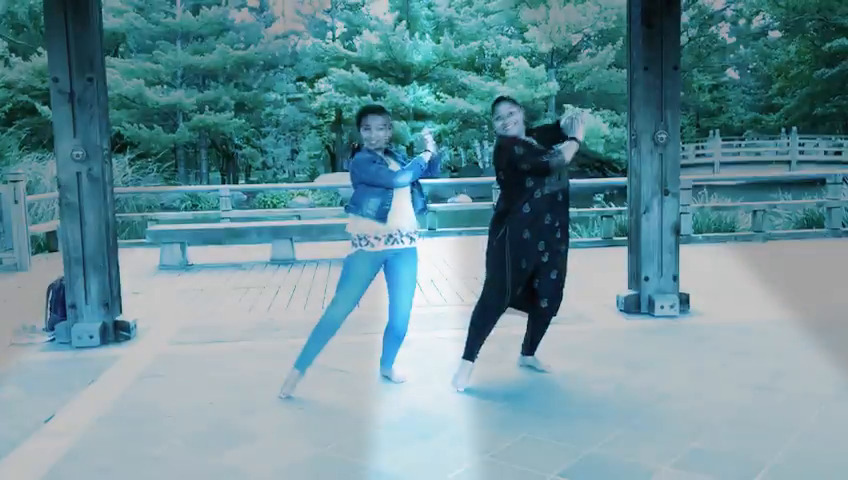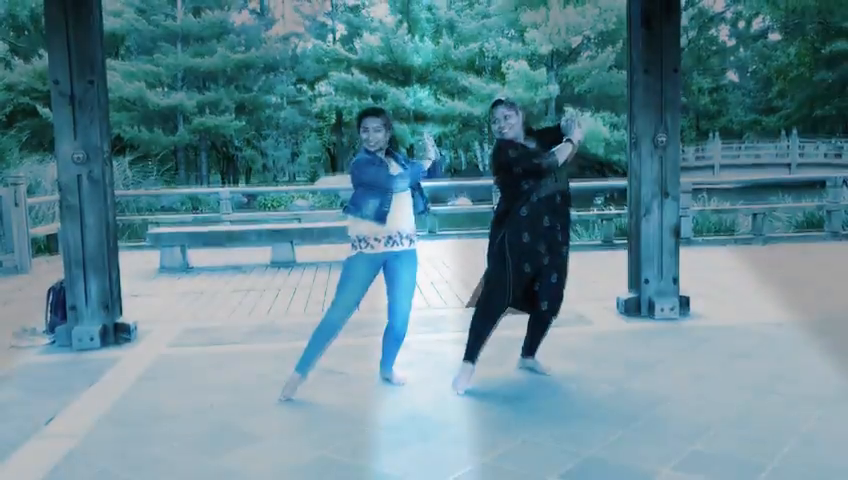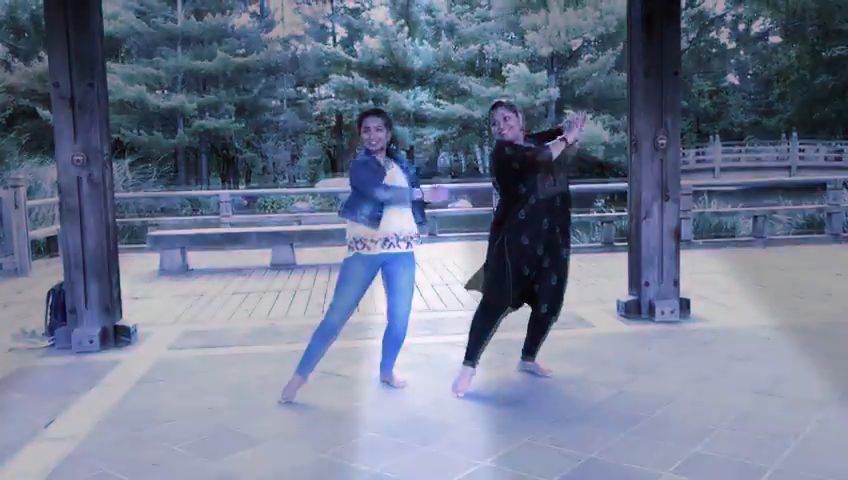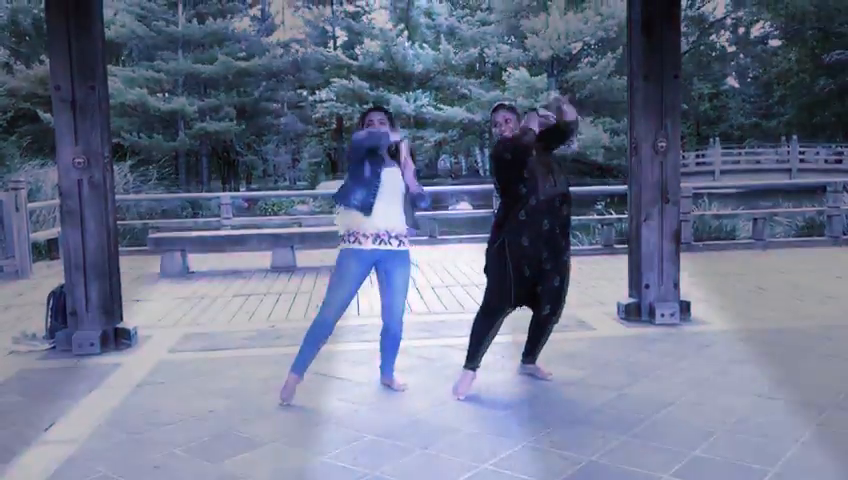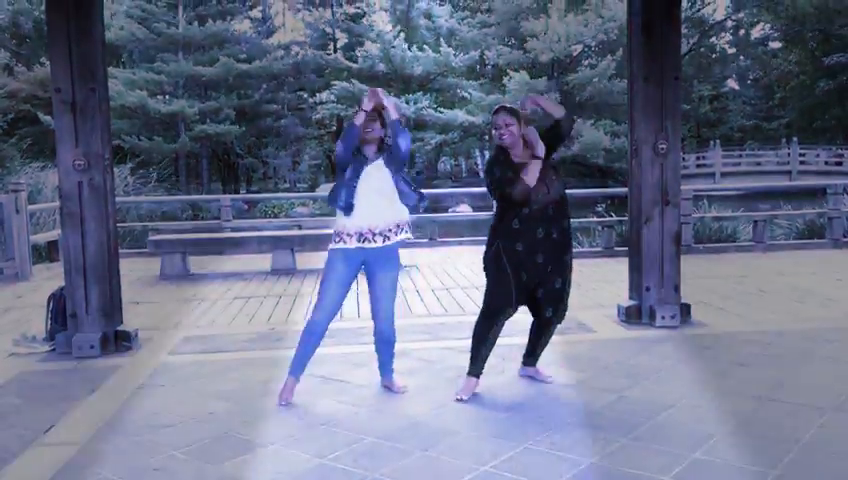
dt=0.2s
person 1, frame 1
left shoulder: (535, 137)
right shoulder: (509, 147)
left elbow: (561, 127)
right elbow: (552, 162)
left wrist: (570, 124)
right wrist: (576, 138)
left hip: (550, 233)
right hip: (515, 233)
left knee: (548, 298)
right knee: (497, 297)
left ankle: (528, 354)
right ankle: (468, 361)
person 1, frame 2
left shoulder: (535, 139)
right shoulder: (505, 151)
left elbow: (564, 129)
right elbow: (546, 163)
left wrist: (569, 127)
right wrist: (571, 141)
left hip: (551, 234)
right hip: (516, 235)
left knee: (549, 299)
right knee: (497, 299)
left ankle: (528, 356)
right ankle: (468, 363)
person 1, frame 3
left shoulder: (537, 141)
right shoulder: (503, 152)
left elbow: (569, 132)
right elbow: (538, 158)
left wrist: (572, 127)
right wrist: (568, 138)
left hip: (552, 237)
right hip: (516, 238)
left knee: (549, 302)
right knee: (497, 301)
left ankle: (528, 358)
right ankle: (469, 366)
person 1, frame 4
left shoulder: (541, 142)
right shoulder: (503, 152)
left elbow: (569, 126)
right elbow: (523, 139)
left wrist: (563, 108)
right wrist: (535, 118)
left hip: (552, 239)
right hip: (516, 239)
left knee: (550, 304)
right knee: (497, 303)
left ankle: (529, 361)
right ankle: (470, 369)
person 1, frame 5
left shoulder: (538, 146)
right shoulder: (497, 164)
left elbow: (564, 124)
right elbow: (518, 191)
left wrist: (539, 101)
right wrist: (537, 158)
left hip: (553, 244)
right hip: (513, 245)
left knee: (552, 308)
right knee: (498, 308)
left ankle: (529, 365)
right ankle: (473, 376)
person 2, frame 1
left shoulder: (395, 156)
right shoulder: (361, 162)
left elbow: (431, 171)
right elbow: (399, 179)
left wrist: (431, 149)
right wrist: (425, 154)
left hip: (404, 244)
right hip: (369, 244)
left knee: (401, 315)
right knee: (338, 310)
left ankle: (387, 365)
right ankle: (298, 371)
person 2, frame 2
left shoulder: (398, 158)
right shoulder: (361, 164)
left elbow: (430, 174)
right elbow: (397, 183)
left wrist: (432, 155)
right wrist: (426, 162)
left hip: (403, 246)
right hip: (369, 246)
left knee: (400, 316)
right knee: (339, 312)
left ankle: (387, 367)
right ankle: (299, 373)
person 2, frame 3
left shoulder: (401, 162)
right shoulder: (360, 165)
left elbow: (415, 198)
right elbow: (381, 193)
left wrist: (425, 197)
right wrist: (422, 193)
left hip: (401, 249)
right hip: (366, 248)
left knee: (399, 318)
right knee: (337, 314)
left ankle: (387, 370)
right ankle: (299, 376)
person 2, frame 4
left shoulder: (400, 162)
right shoulder: (360, 156)
left elbow: (417, 199)
right elbow: (361, 141)
left wrist: (411, 180)
right wrist: (393, 140)
left hip: (395, 247)
right hip: (359, 244)
left knee: (394, 317)
right knee: (330, 311)
left ankle: (387, 373)
right ankle: (295, 375)
person 2, frame 5
left shoulder: (393, 156)
right shoulder: (350, 157)
left elbow: (407, 146)
right elbow: (342, 149)
left wrist: (390, 109)
right wrist: (364, 109)
left hip: (383, 246)
right hip: (347, 244)
left knee: (385, 317)
right knee: (322, 313)
left ankle: (387, 375)
right ankle: (293, 378)
